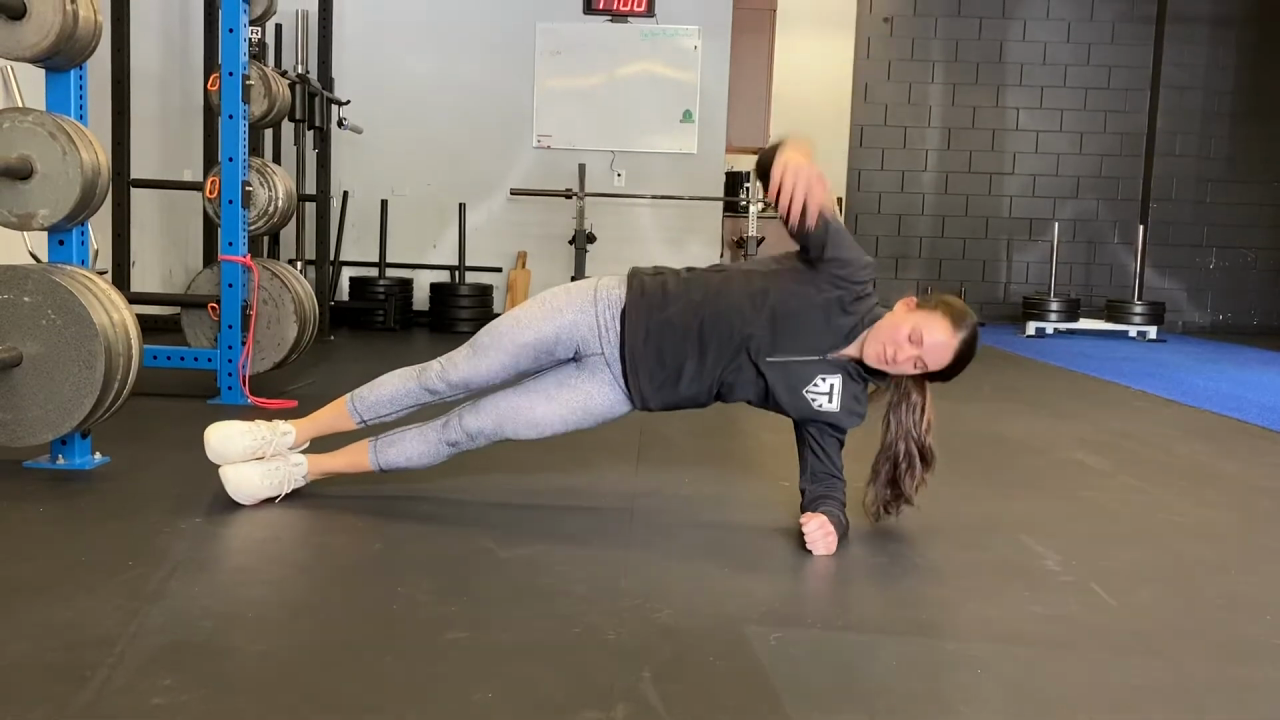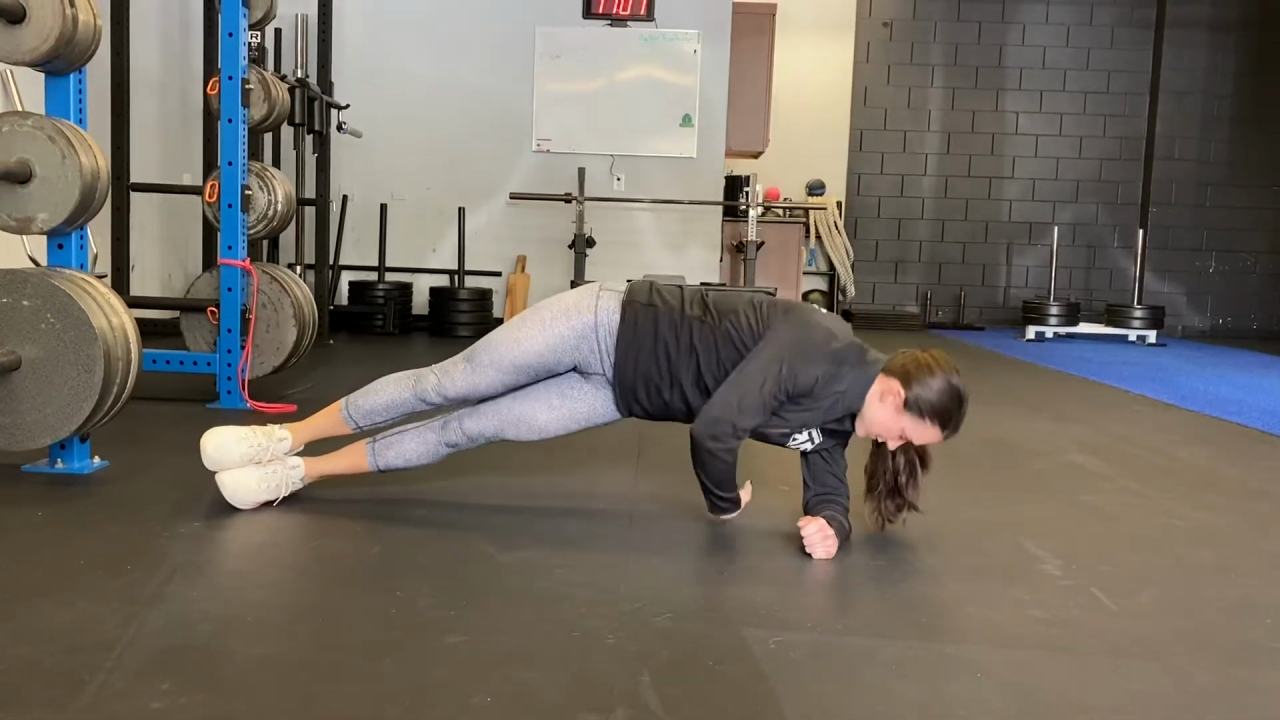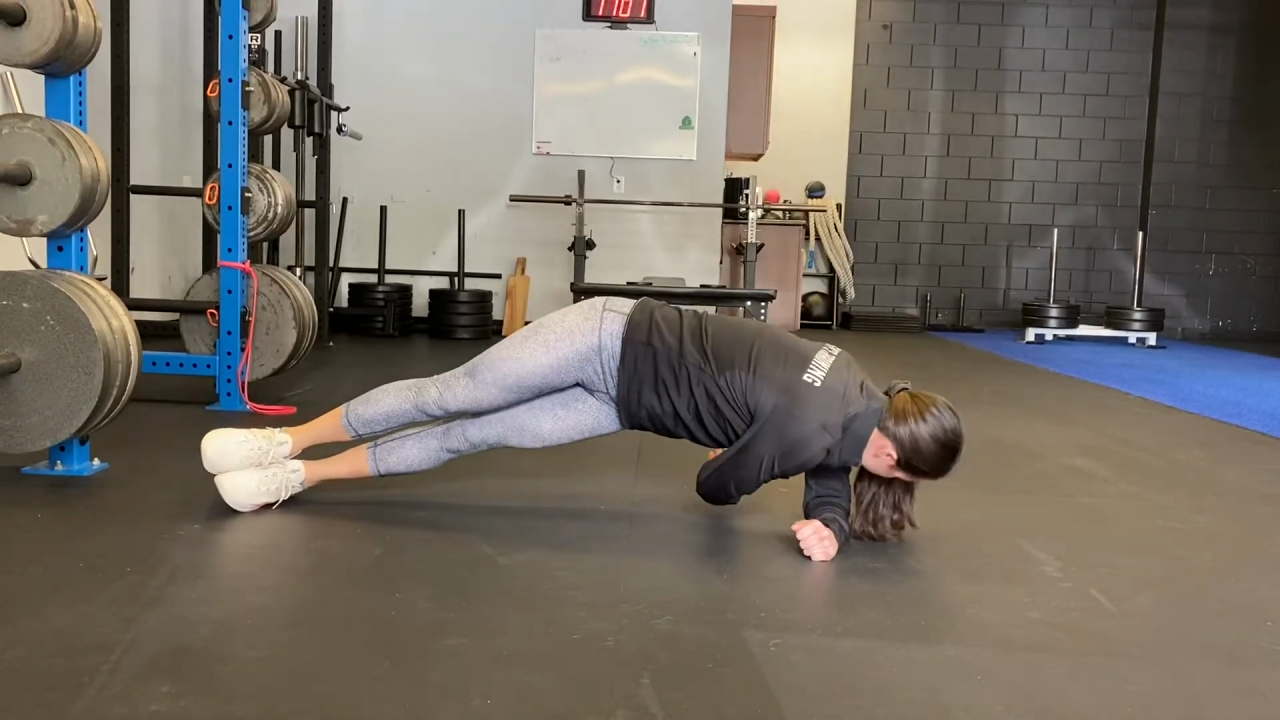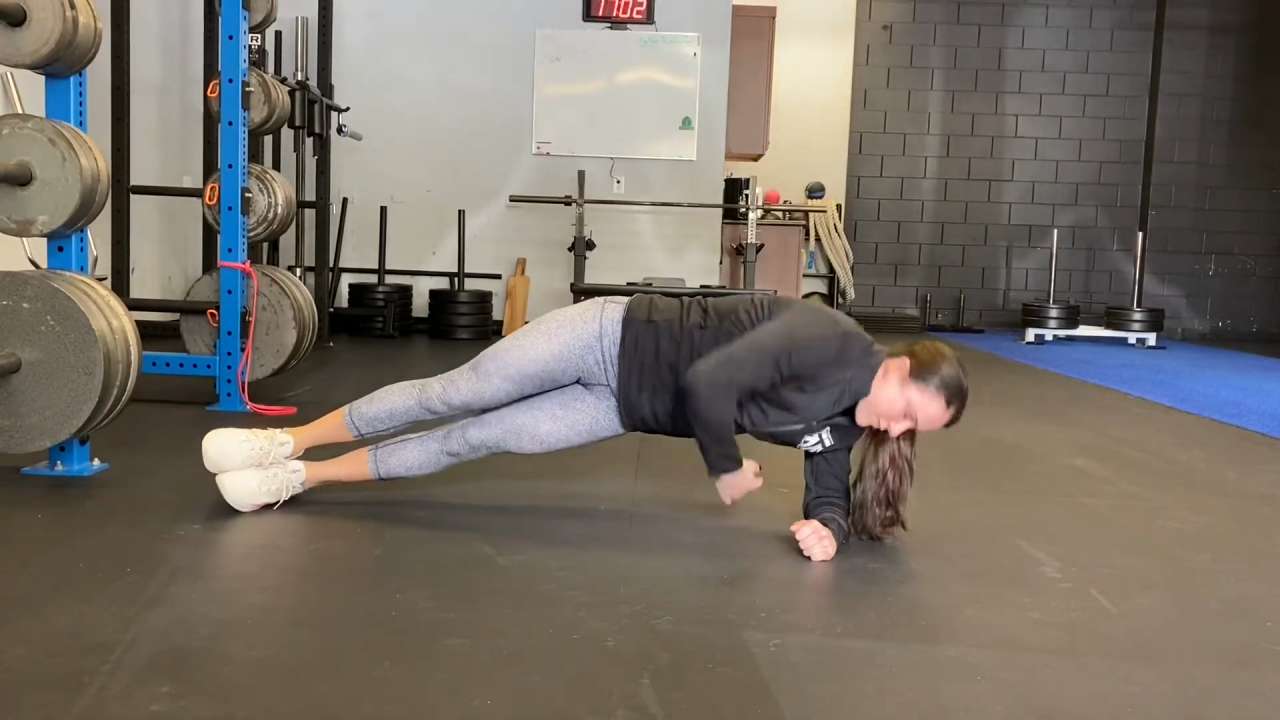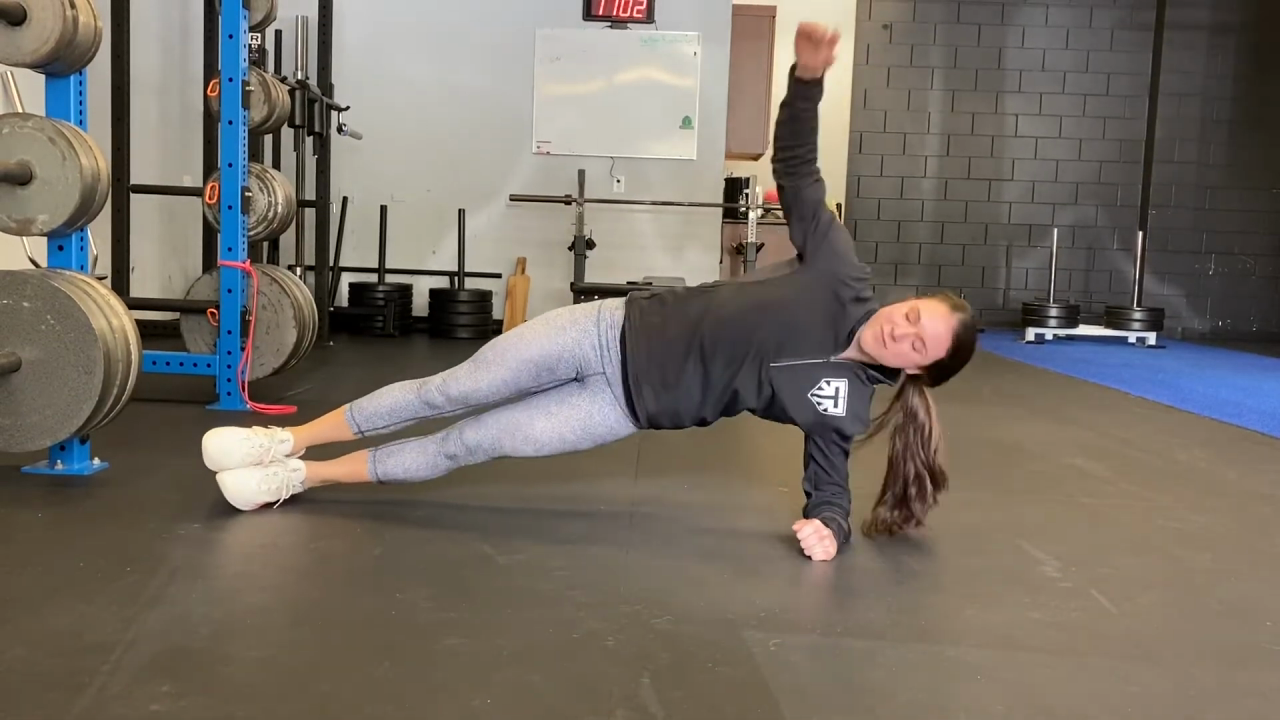
dt=0.5s
person 1, frame 1
left shoulder: (835, 398)
right shoulder: (847, 280)
left elbow: (822, 472)
right elbow: (775, 187)
left wrist: (824, 513)
right wrist: (793, 156)
left hip: (629, 386)
right hip: (616, 307)
left knee: (468, 430)
right knee: (448, 378)
left ankle: (300, 470)
right ankle: (287, 435)
person 1, frame 2
left shoulder: (833, 421)
right shoulder: (824, 347)
left elbow: (825, 482)
right elbow: (714, 426)
left wrist: (828, 523)
right wrist: (726, 504)
left hip: (618, 394)
right hip: (609, 324)
left knee: (468, 428)
right knee: (445, 385)
left ankle: (298, 473)
right ankle: (286, 437)
person 1, frame 3
left shoulder: (855, 403)
right shoulder: (812, 424)
left elbow: (829, 483)
right elbow: (716, 484)
left wrist: (827, 526)
right wrist: (732, 472)
left hip: (617, 405)
right hip: (613, 342)
left knee: (468, 436)
right knee: (449, 396)
left ankle: (300, 475)
right ankle: (287, 439)
person 1, frame 4
left shoulder: (840, 418)
right shoulder: (835, 341)
left elbow: (828, 477)
right elbow: (707, 380)
left wrist: (825, 524)
right wrist: (728, 470)
left hip: (622, 408)
right hip: (612, 337)
left knee: (469, 440)
right knee: (447, 397)
left ankle: (298, 478)
right ankle: (286, 441)
person 1, frame 5
left shoulder: (844, 406)
right shoulder: (842, 281)
left elbow: (827, 480)
right elbow: (794, 173)
left wrist: (825, 525)
right wrist: (808, 75)
left hip: (630, 407)
right hip: (614, 332)
left knee: (467, 447)
right knee: (445, 394)
left ankle: (298, 479)
right ankle: (284, 441)
